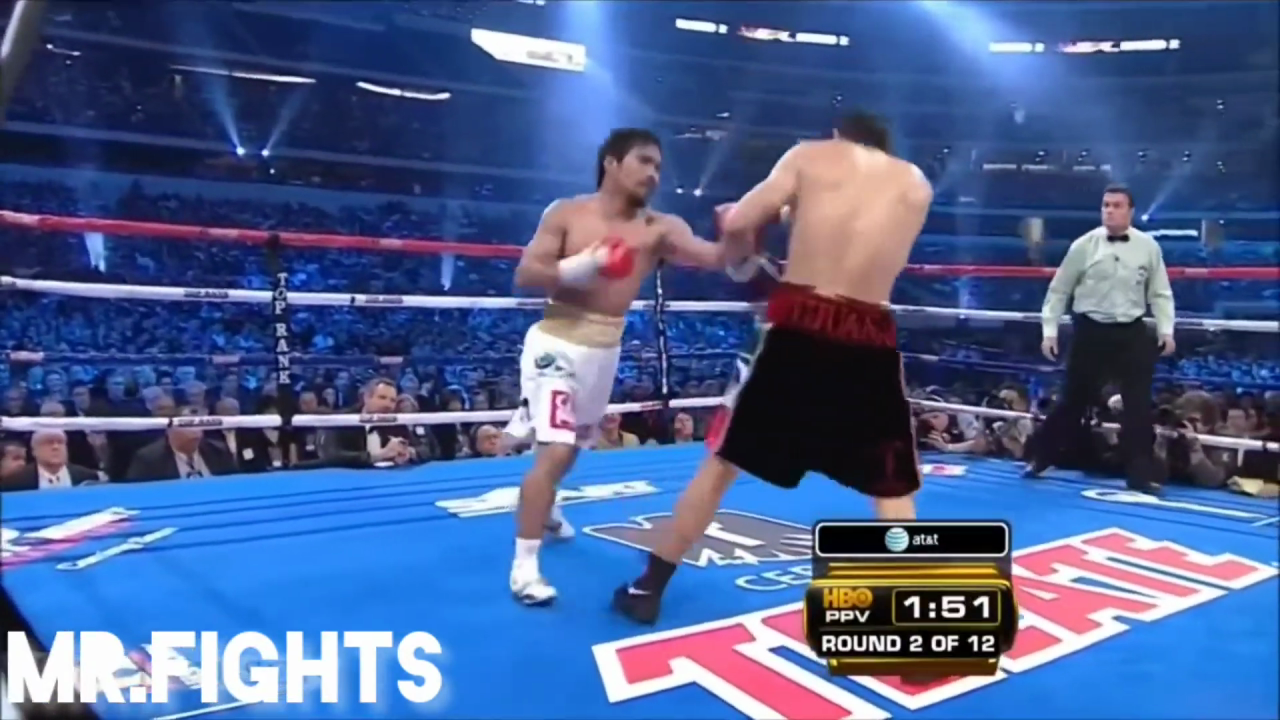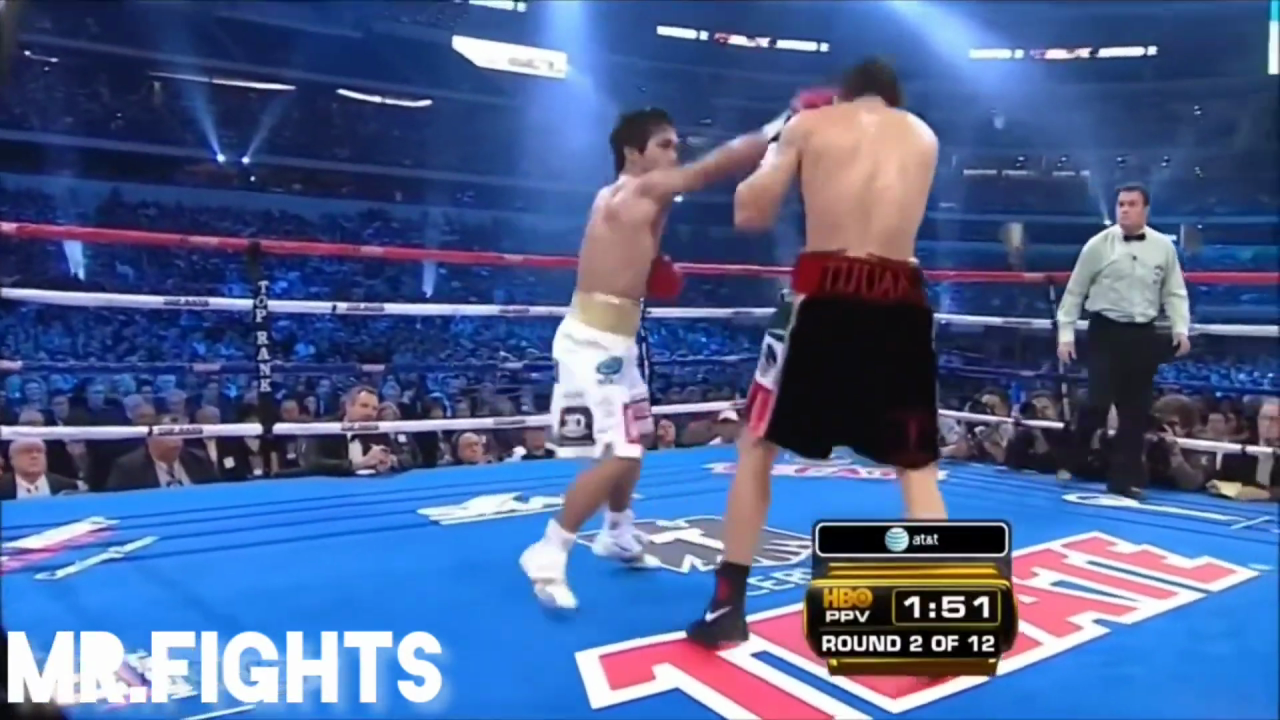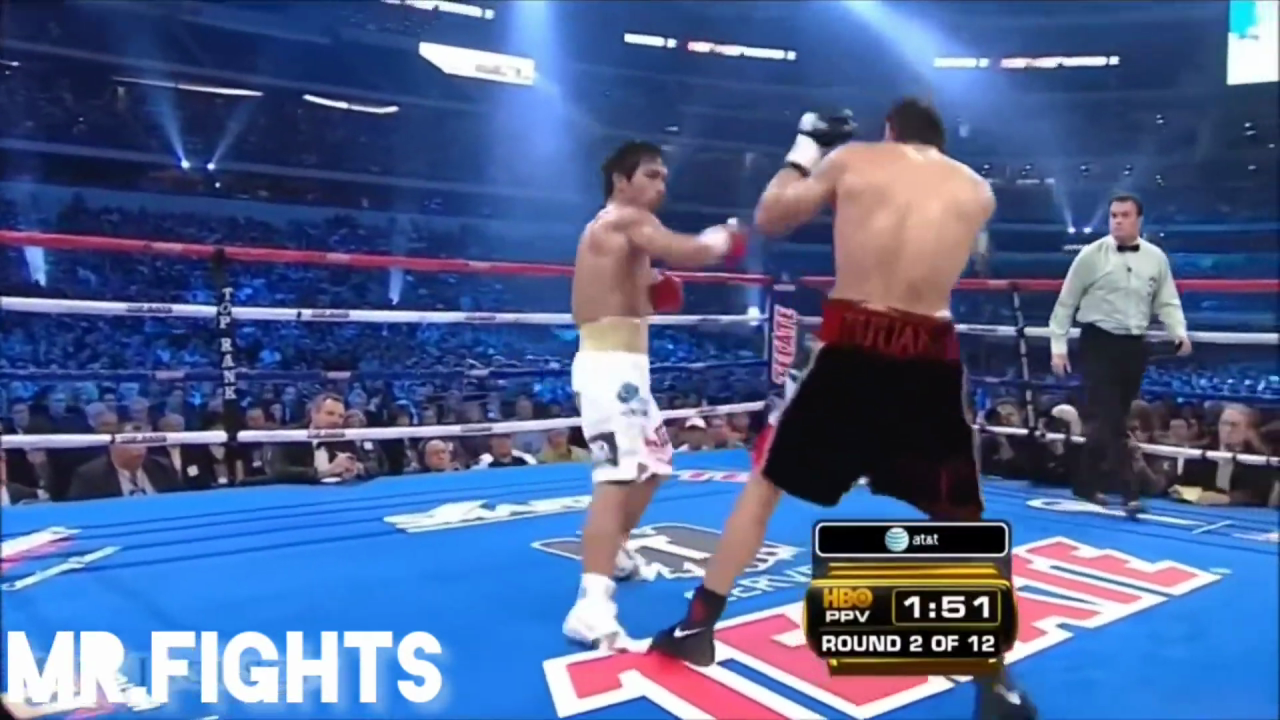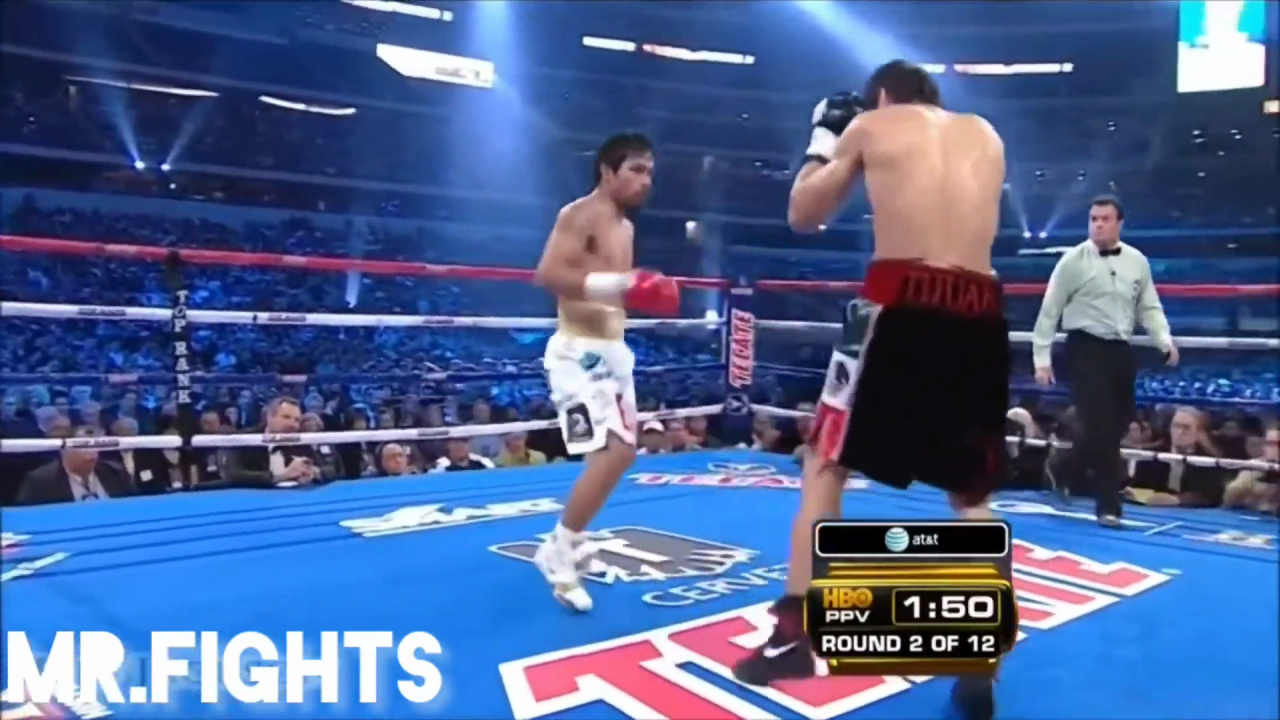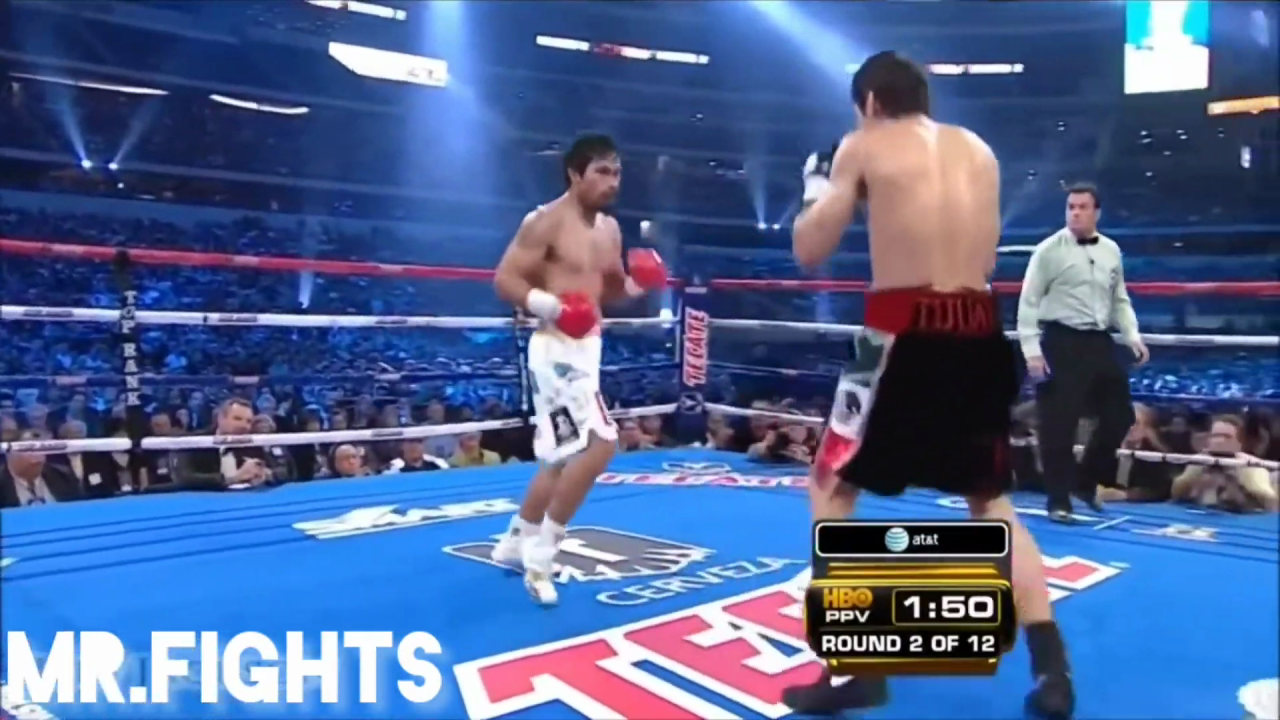
dt=0.2s
person 1, frame 1
left shoulder: (809, 155)
right shoulder: (916, 184)
left elbow: (734, 226)
left wrist: (765, 231)
left hip: (797, 331)
right hip: (870, 343)
left knee: (720, 465)
right knee: (896, 498)
left ankle: (648, 587)
person 1, frame 2
left shoulder: (814, 124)
right shoulder: (924, 136)
left elbow: (749, 216)
left wrist: (769, 156)
left hip: (825, 295)
right hip: (900, 301)
left knee: (757, 445)
right knee: (918, 469)
left ankle: (728, 602)
person 1, frame 3
left shoulder: (852, 160)
right shoulder: (975, 191)
left elbow: (769, 219)
left wrist: (805, 151)
left hip: (849, 345)
right hip: (928, 357)
left knee: (764, 484)
right knee: (960, 522)
left ankle: (696, 625)
person 1, frame 4
left shoulder: (871, 126)
right shoulder: (987, 136)
left elbow: (802, 215)
left wrist: (824, 137)
left hip: (900, 306)
right hip: (978, 313)
left knee: (825, 468)
right knee: (973, 499)
left ankle: (793, 634)
right ankle: (977, 665)
person 1, frame 5
left shoulder: (867, 148)
right shoulder: (978, 149)
left elbow: (809, 252)
left wrist: (818, 186)
left hip: (907, 333)
right hip: (977, 332)
left knee: (831, 487)
right knee: (991, 503)
person 2, frame 1
left shoulder: (659, 228)
right shoulder: (566, 213)
left elbow: (711, 257)
right elbow: (525, 276)
right wrist: (584, 267)
left hip: (603, 354)
right hip: (554, 347)
left knee: (568, 449)
right knee: (554, 452)
left ankle: (543, 510)
right ankle: (525, 566)
person 2, frame 2
left shoulder: (627, 200)
right shoulder: (639, 191)
right elbow: (716, 165)
left wrist: (652, 274)
right wrist: (776, 131)
left hip: (614, 344)
right hip: (593, 344)
left knee: (635, 442)
right knee: (615, 458)
left ankle: (619, 534)
right ankle: (549, 553)
person 2, frame 3
left shoulder: (615, 229)
right shoulder: (626, 219)
right elbow: (685, 252)
left wrist: (652, 291)
right wrist: (724, 238)
left hip: (625, 371)
right hip: (610, 370)
left knee: (650, 471)
right knee: (618, 484)
left ankle: (613, 553)
right ankle: (591, 608)
person 2, frame 4
left shoulder: (625, 228)
right shoulder: (581, 214)
right elbow: (550, 274)
left wrist: (645, 293)
right wrist: (612, 286)
left hip: (609, 349)
right hip: (580, 349)
left knee: (617, 449)
right knee: (616, 450)
left ankle: (567, 541)
right ankle: (561, 551)
person 2, frame 5
left shoulder: (609, 229)
right shoulder: (545, 222)
left elbow: (612, 289)
right elbow: (504, 279)
left wrist: (638, 283)
right wrist: (546, 305)
left hip: (585, 353)
right hip: (558, 354)
left knee: (566, 458)
right knee: (597, 447)
left ankle: (518, 540)
right ankle: (540, 546)
person 3, frame 1
left shoulder: (1148, 246)
right shoulder: (1084, 246)
left elbow: (1160, 293)
right elbow: (1058, 290)
left wrist: (1165, 330)
right wrist: (1049, 331)
left hip: (1131, 333)
right hip: (1091, 331)
left knee: (1139, 405)
right knee: (1073, 400)
left ankle: (1142, 474)
right ankle: (1041, 457)
person 3, frame 2
left shoulder: (1164, 246)
right shoulder: (1099, 245)
left elbow: (1175, 293)
right elbow: (1074, 292)
left wrist: (1180, 329)
right wrist: (1066, 335)
left hip: (1143, 334)
right hip: (1105, 331)
left knee: (1136, 410)
right knee: (1097, 402)
left ankle: (1124, 477)
person 3, frame 3
left shoulder: (1156, 258)
right shoulder: (1091, 255)
left elbow: (1167, 303)
right elbow: (1066, 303)
left wrist: (1179, 332)
right wrist: (1058, 347)
left hip: (1133, 345)
right hip: (1098, 343)
left knee: (1114, 419)
right knee: (1107, 416)
left ankle: (1085, 482)
right ankle: (1128, 492)
person 3, frame 4
left shoulder: (1137, 261)
right shoulder: (1073, 261)
left elbow: (1148, 307)
right elbow: (1049, 312)
left wrist: (1164, 340)
right wrist: (1042, 359)
left hip: (1120, 350)
right hip: (1086, 349)
left knee: (1115, 425)
right knee: (1100, 426)
right ankle: (1109, 504)
person 3, frame 5
left shoulder: (1111, 251)
right shoulder: (1049, 250)
left elbow: (1119, 300)
right elbow: (1029, 303)
left wrist: (1133, 337)
right wrist: (1031, 350)
left hip: (1099, 342)
right hip: (1062, 342)
left knee: (1119, 416)
right knee: (1059, 423)
left ankle: (1085, 482)
right ankle: (1058, 499)
